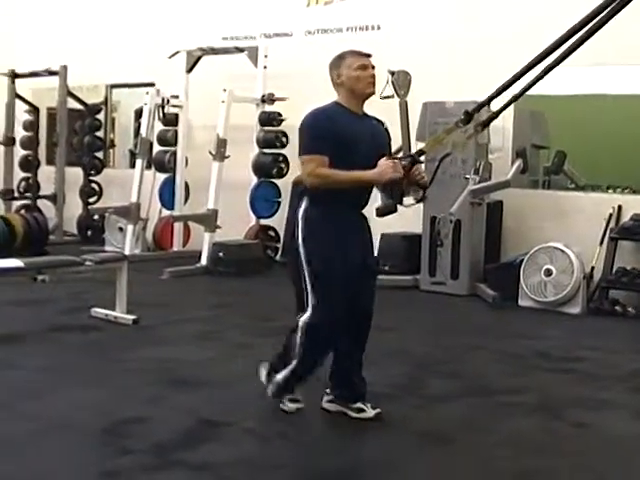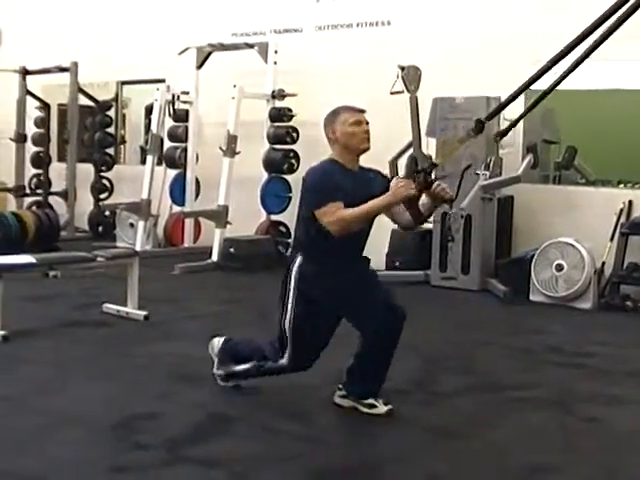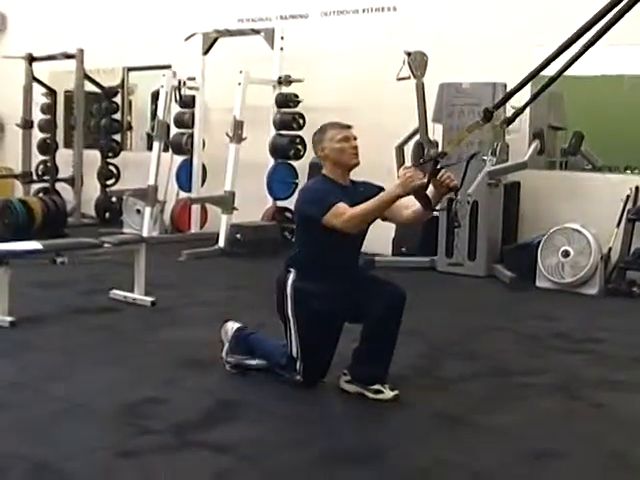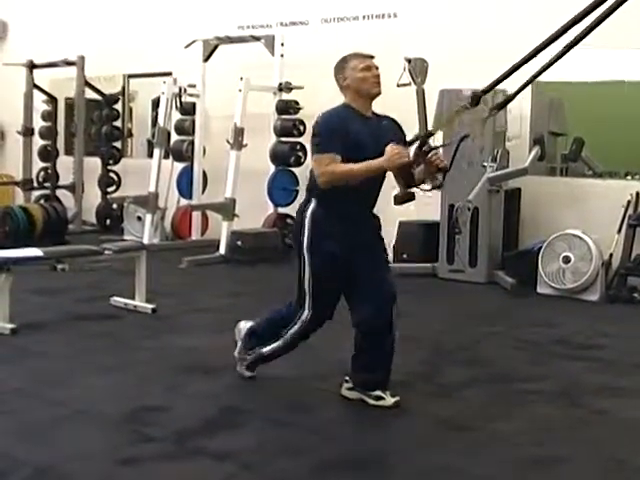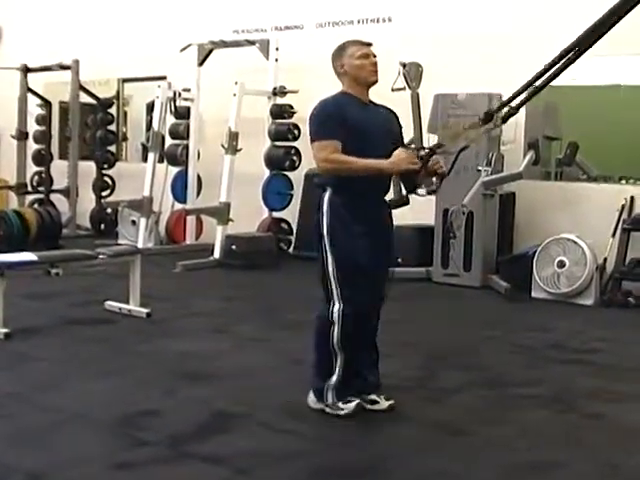
dt=0.5s
person 1, frame 1
left shoulder: (377, 129)
right shoulder: (322, 120)
left elbow: (387, 178)
right elbow: (312, 176)
left wrist: (409, 177)
right wrist: (373, 175)
left hip: (354, 224)
right hip: (318, 223)
left knee: (358, 312)
right knee: (325, 312)
left ankle: (344, 393)
right ankle: (279, 376)
person 1, frame 2
left shoulder: (375, 179)
right shoulder: (321, 177)
left elbow: (407, 220)
right elbow: (336, 224)
left wrist: (431, 202)
right wrist: (388, 199)
left hip: (352, 270)
right hip: (312, 274)
left knee: (389, 319)
right knee: (295, 355)
left ankle: (358, 391)
right ankle: (227, 351)
person 1, frame 3
left shoulder: (365, 191)
right shoulder: (315, 193)
left elbow: (408, 216)
right elbow: (348, 222)
left wrist: (436, 194)
right wrist: (397, 190)
left hip: (346, 279)
right hip: (306, 286)
left knee: (390, 300)
right knee: (308, 372)
left ankle: (364, 376)
right ankle: (239, 339)
person 1, frame 4
left shoulder: (389, 127)
right shoulder: (332, 123)
right elbow: (326, 175)
left wrist: (429, 167)
right wrist: (382, 162)
left hip: (363, 225)
right hip: (323, 225)
left knee: (380, 302)
right knee: (312, 310)
left ankle: (367, 382)
right ankle: (253, 338)
person 1, frame 5
left shoulder: (386, 116)
right shoulder: (330, 109)
left elbow: (399, 165)
right elbow: (326, 160)
left wrist: (423, 168)
right wrist: (386, 164)
left hip: (377, 214)
right hip: (342, 214)
left knee: (369, 305)
right knee: (343, 304)
left ankle: (363, 385)
right ankle: (327, 390)
